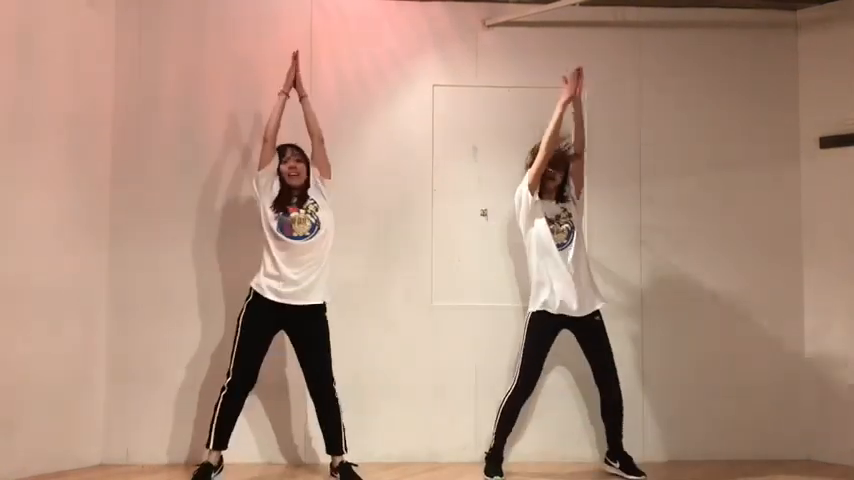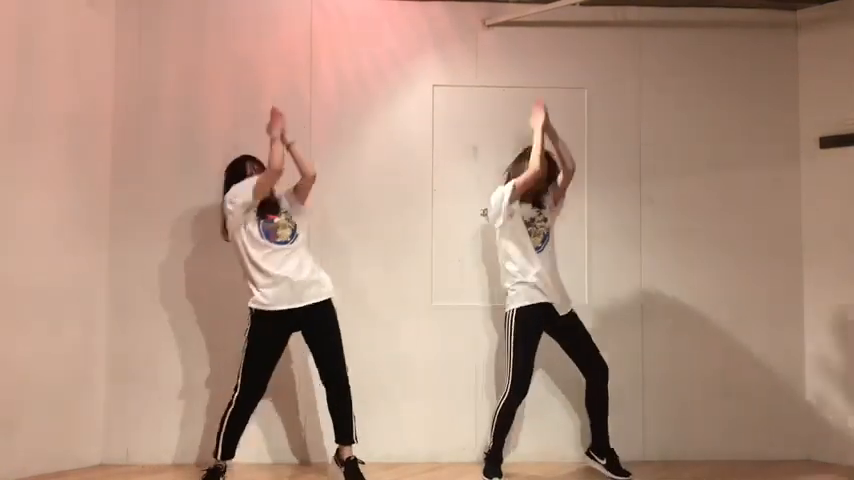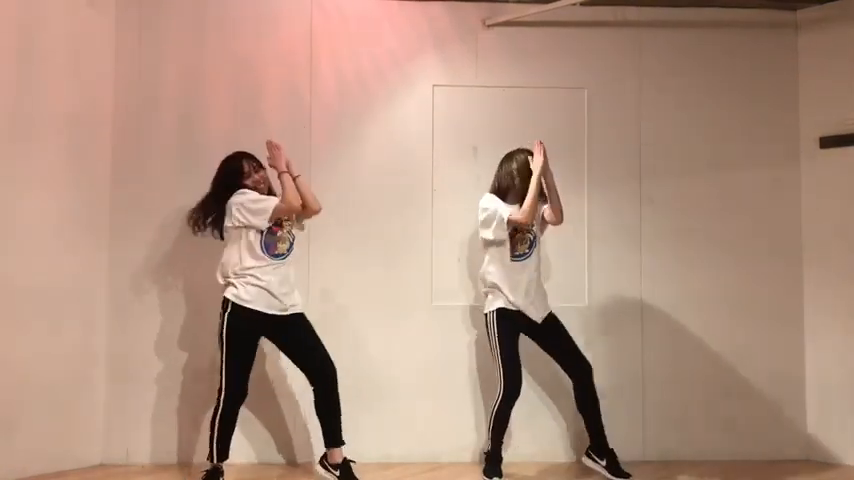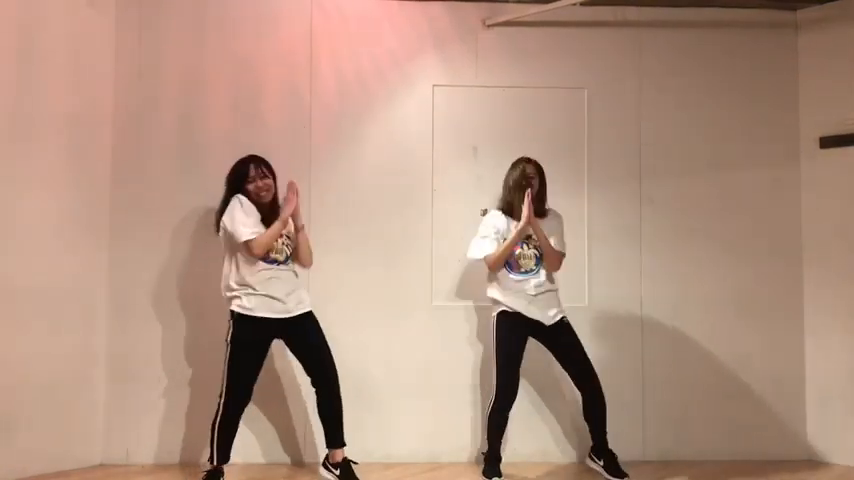
dt=0.3s
person 1, frame 1
left shoulder: (318, 191)
right shoulder: (268, 191)
left elbow: (318, 140)
right elbow: (270, 138)
left wrist: (302, 92)
right wrist: (284, 89)
left hip: (309, 304)
right hip: (266, 299)
left knee: (322, 385)
right knee: (239, 380)
person 1, frame 2
left shoulder: (285, 205)
right shoulder: (237, 199)
left elbow: (309, 175)
right elbow: (274, 168)
left wrist: (285, 139)
right wrist: (274, 133)
left hip: (315, 300)
right hip: (270, 307)
left knee: (336, 377)
right knee: (248, 390)
person 1, frame 3
left shoulder: (274, 204)
right shoulder: (240, 201)
left elbow: (313, 208)
right elbow: (293, 205)
left wrist: (289, 168)
right wrist: (281, 170)
left hip: (286, 307)
right hip: (244, 306)
left knee: (325, 374)
right knee: (233, 390)
person 1, frame 4
left shoulder: (280, 215)
right shoulder: (238, 207)
left elbow: (306, 260)
right elbow: (258, 248)
left wrist: (294, 216)
right wrist: (285, 215)
left hip: (295, 310)
right hip: (251, 313)
left knee: (327, 379)
right knee: (235, 393)
person 2, frame 1
left shoulder: (572, 201)
right shoulder: (526, 202)
left elbow: (579, 153)
right elbow: (543, 155)
left wrist: (576, 102)
right wrist: (562, 103)
left hip: (584, 304)
right hip: (546, 305)
left knee: (609, 380)
right knee: (524, 384)
person 2, frame 2
left shoulder: (545, 203)
right shoulder: (503, 201)
left elbow: (568, 169)
right elbow: (535, 170)
left wrist: (549, 128)
right wrist: (537, 127)
left hip: (555, 301)
right hip: (524, 302)
left knee: (598, 371)
right knee: (517, 387)
left ankle: (600, 449)
person 2, frame 3
left shoulder: (535, 202)
right shoulder: (490, 204)
left elbow: (557, 218)
right elbow: (523, 219)
left wrist: (546, 171)
right wrist: (537, 173)
left hip: (535, 304)
right hip: (502, 305)
left knee: (582, 371)
right knee: (510, 385)
left ankle: (599, 451)
person 2, frame 4
left shoulder: (552, 219)
right shoulder: (494, 220)
left elbow: (554, 264)
right elbow: (491, 263)
left wrist: (535, 225)
right wrist: (521, 227)
left hip: (548, 310)
right hip: (510, 311)
left knee: (589, 381)
right knee: (505, 390)
left ankle: (601, 452)
